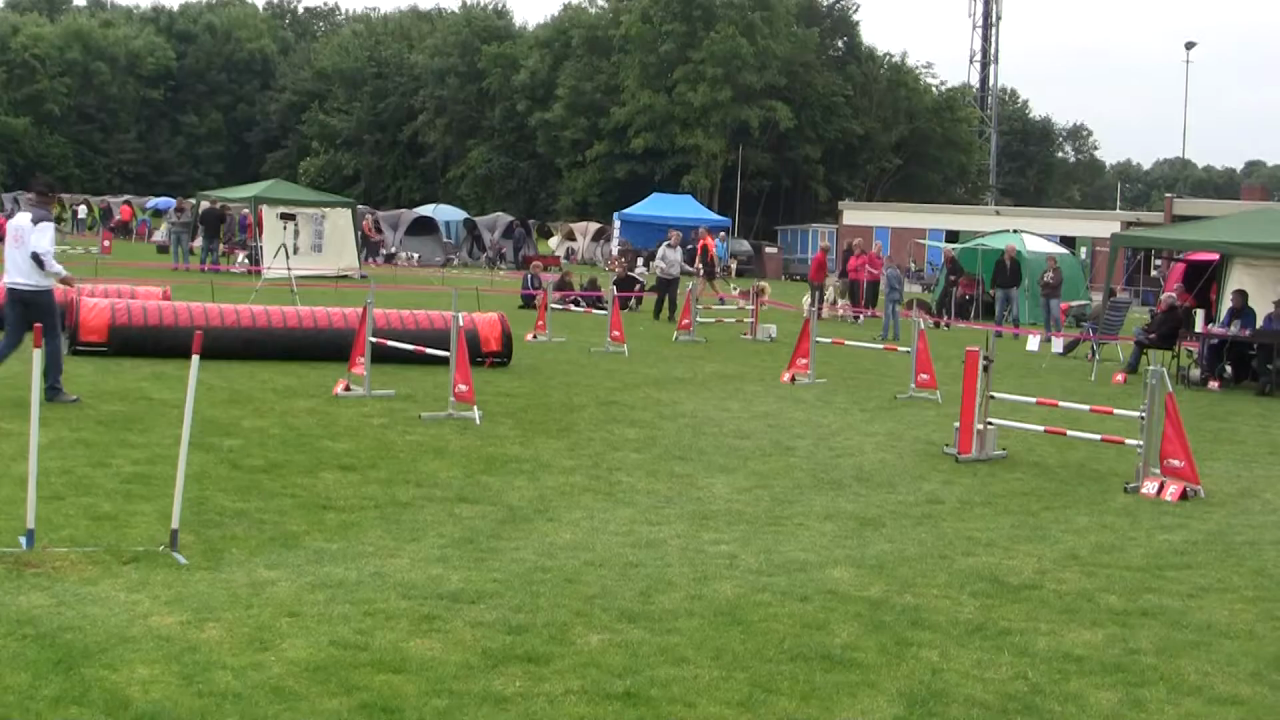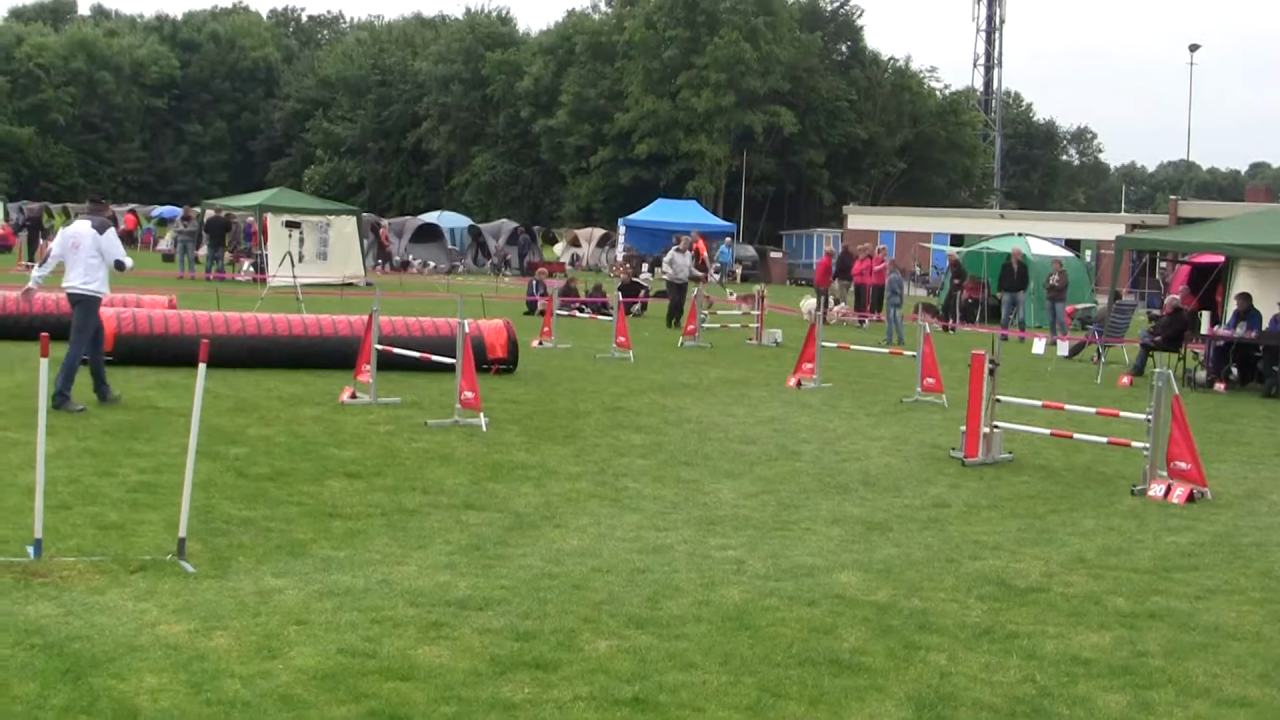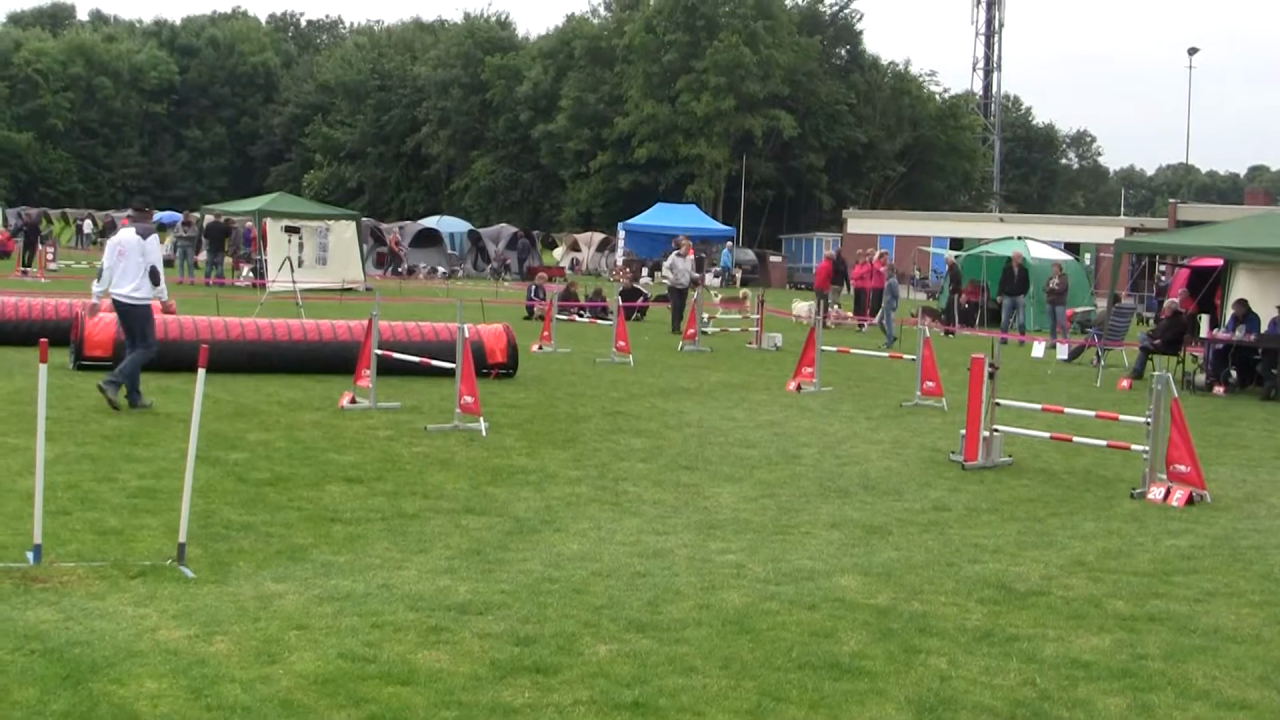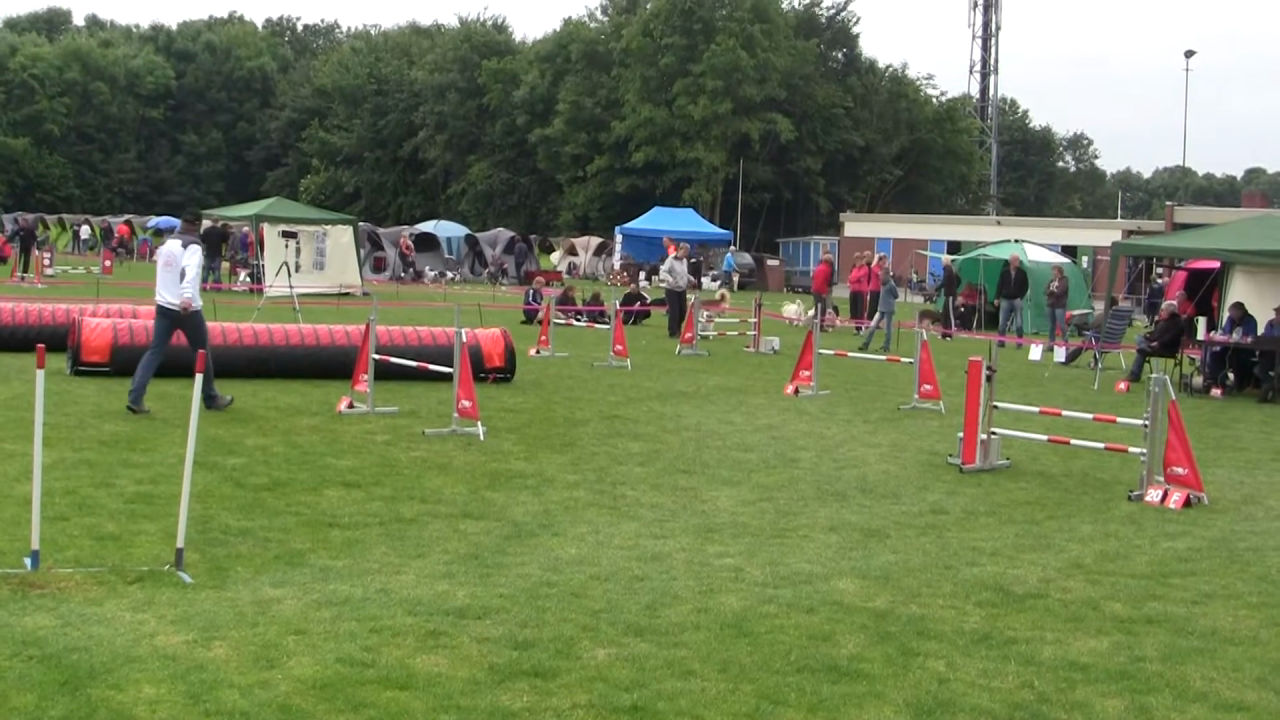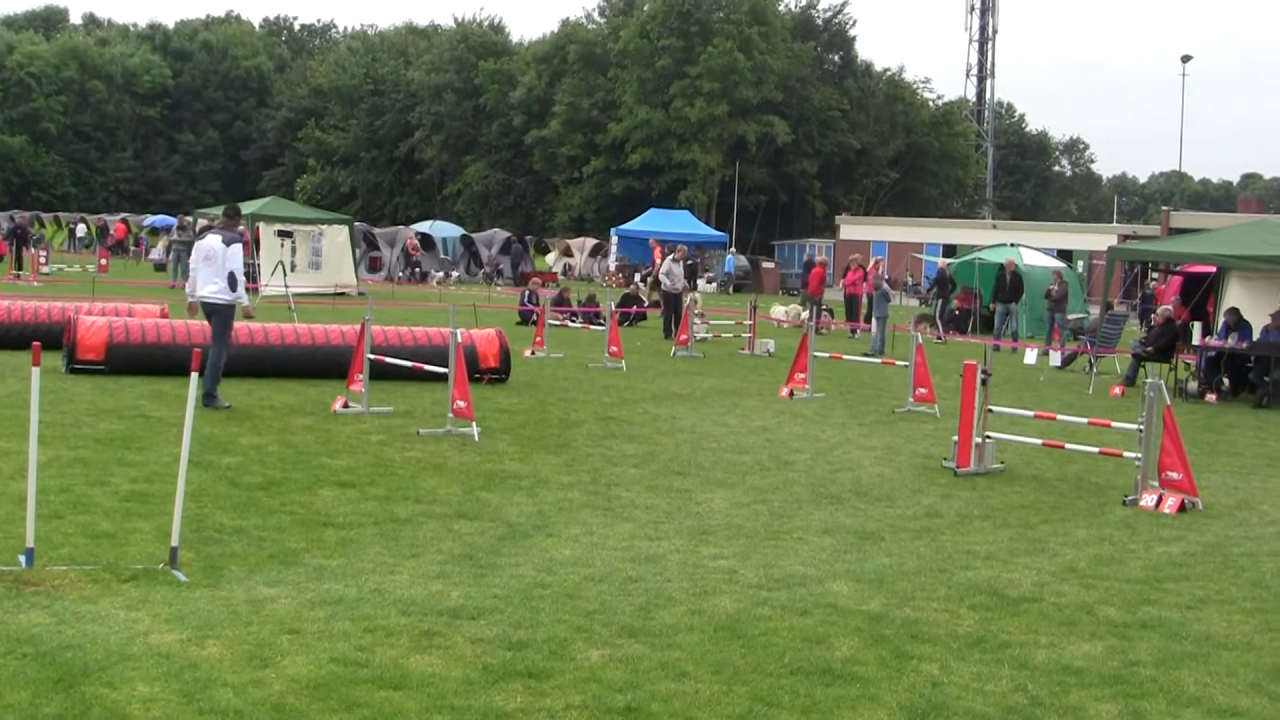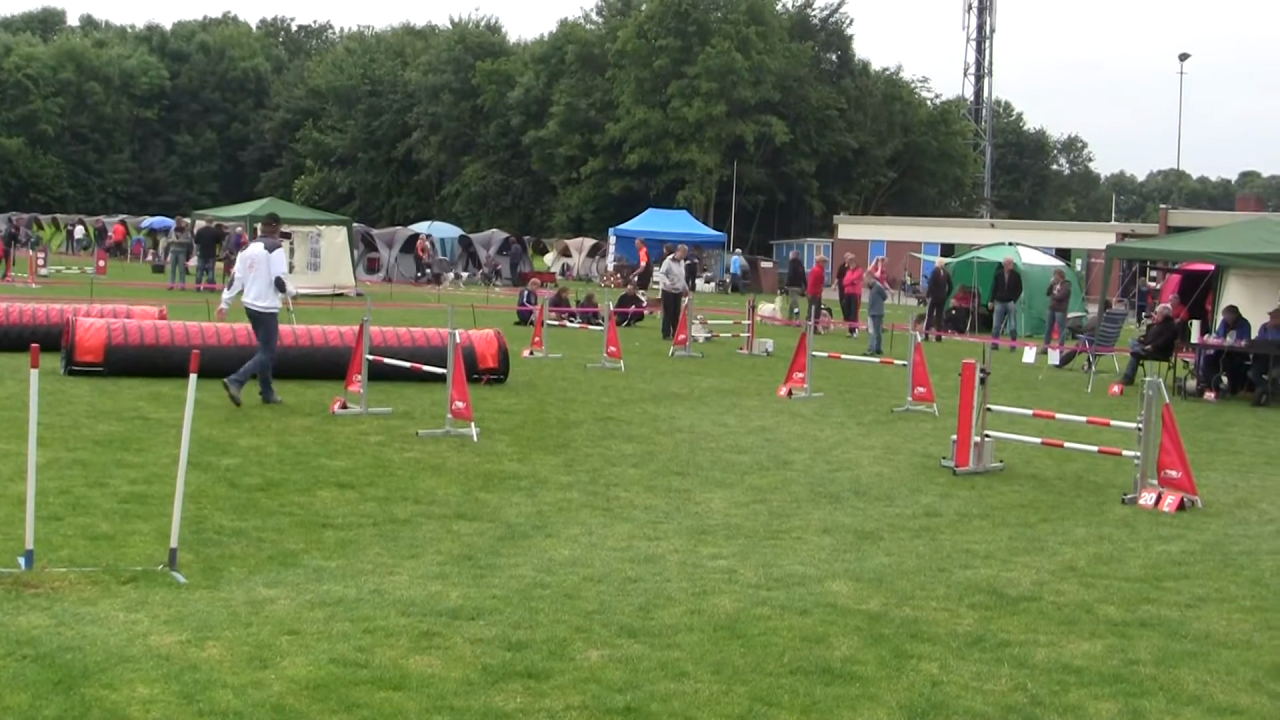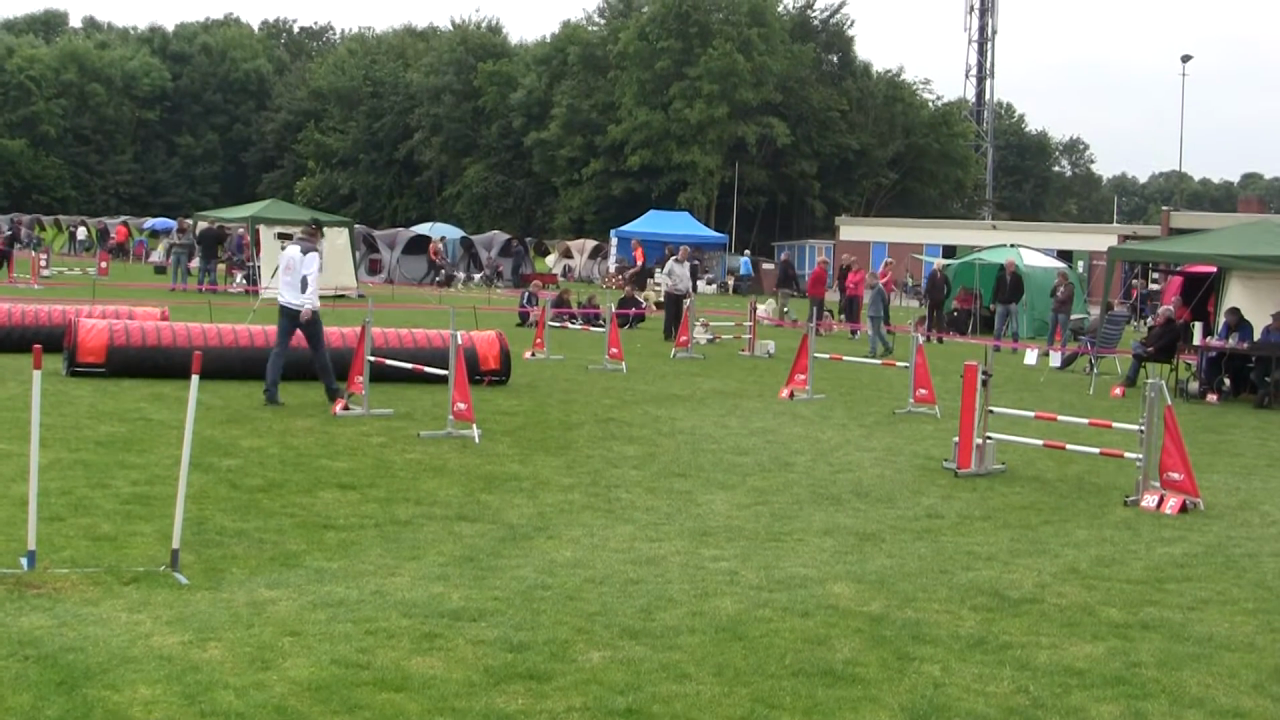
dt=0.3s
person 1, frame 1
right shoulder: (44, 220)
right elbow: (39, 254)
right wrist: (61, 274)
right hip: (38, 287)
right knee: (52, 337)
right ankle: (53, 389)
person 1, frame 2
left shoulder: (70, 227)
right shoulder: (104, 227)
left elbow: (52, 255)
right elbow: (118, 262)
left wrist: (34, 282)
right wrist: (128, 263)
left hip: (72, 291)
right hip: (89, 293)
left knee: (97, 339)
right knee: (78, 345)
left ankle: (103, 391)
right ankle: (61, 396)
person 1, frame 3
left shoulder: (116, 236)
right shoulder: (148, 234)
left elbow: (104, 269)
right elbow: (154, 268)
left wrist: (96, 297)
right wrist: (164, 298)
left hip: (119, 298)
right hip: (140, 301)
left knee: (132, 346)
right knee: (147, 347)
left ankle: (135, 396)
right ankle: (112, 383)
person 1, frame 4
left shoulder: (164, 245)
right shoulder: (193, 245)
right elbow: (189, 270)
right wrist: (187, 295)
left hip: (164, 306)
right hip: (187, 307)
left knee: (155, 352)
right knee: (202, 352)
left ankle: (135, 397)
right ankle: (211, 398)
person 1, frame 5
left shoulder: (203, 239)
right shoulder: (233, 241)
left elbow: (193, 270)
right elbow: (234, 274)
left wrist: (192, 297)
right wrist: (245, 303)
left hip: (205, 299)
right hip: (223, 301)
left knee: (221, 345)
right knee: (219, 348)
left ankle: (210, 392)
right ankle: (209, 396)
person 1, frame 6
left shoulder: (247, 248)
right shoulder: (275, 248)
left elbow: (236, 277)
right elbow: (279, 279)
left wrist: (225, 303)
right wrist: (291, 292)
left hip: (250, 305)
right hip: (266, 308)
left knee: (268, 348)
right knee: (266, 353)
left ankle: (268, 393)
right ankle: (235, 381)
person 1, frame 7
left shoulder: (286, 249)
right shoulder: (311, 251)
right elbow: (308, 278)
right wrist: (307, 305)
left hip: (285, 305)
right hip: (305, 308)
left knee: (280, 348)
right knee: (318, 349)
left ankle: (271, 392)
right ankle: (333, 392)
